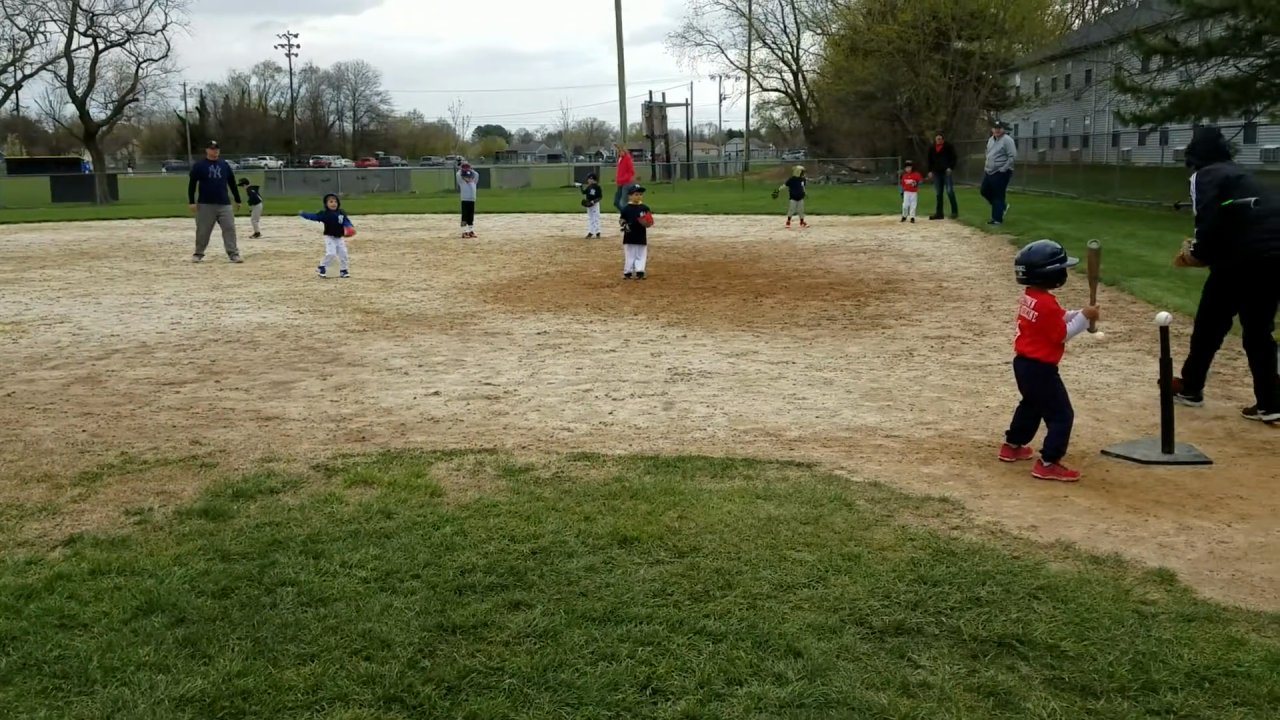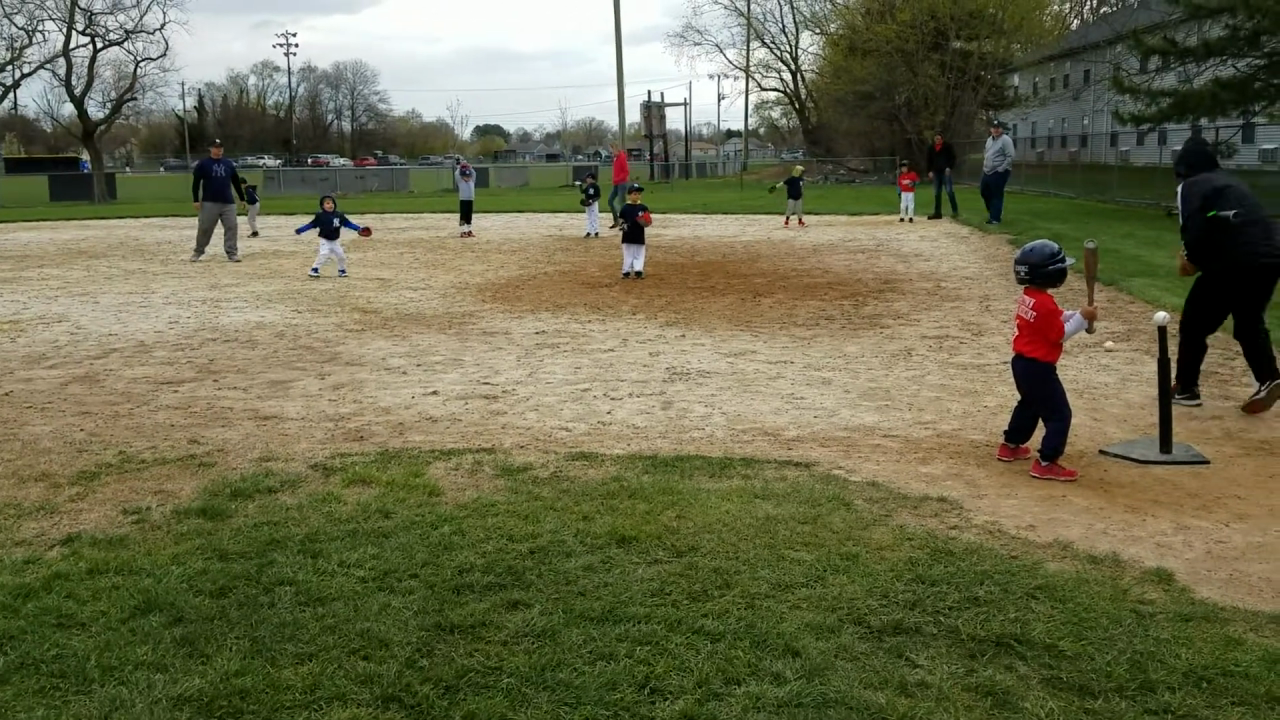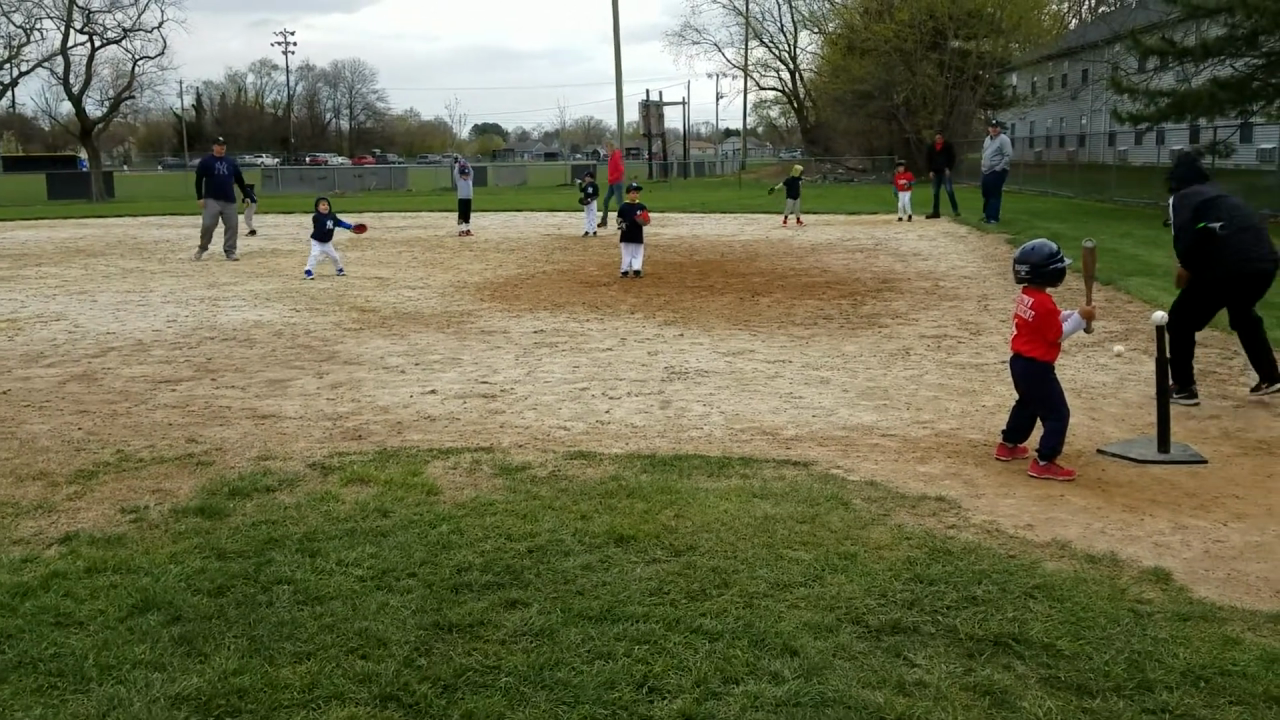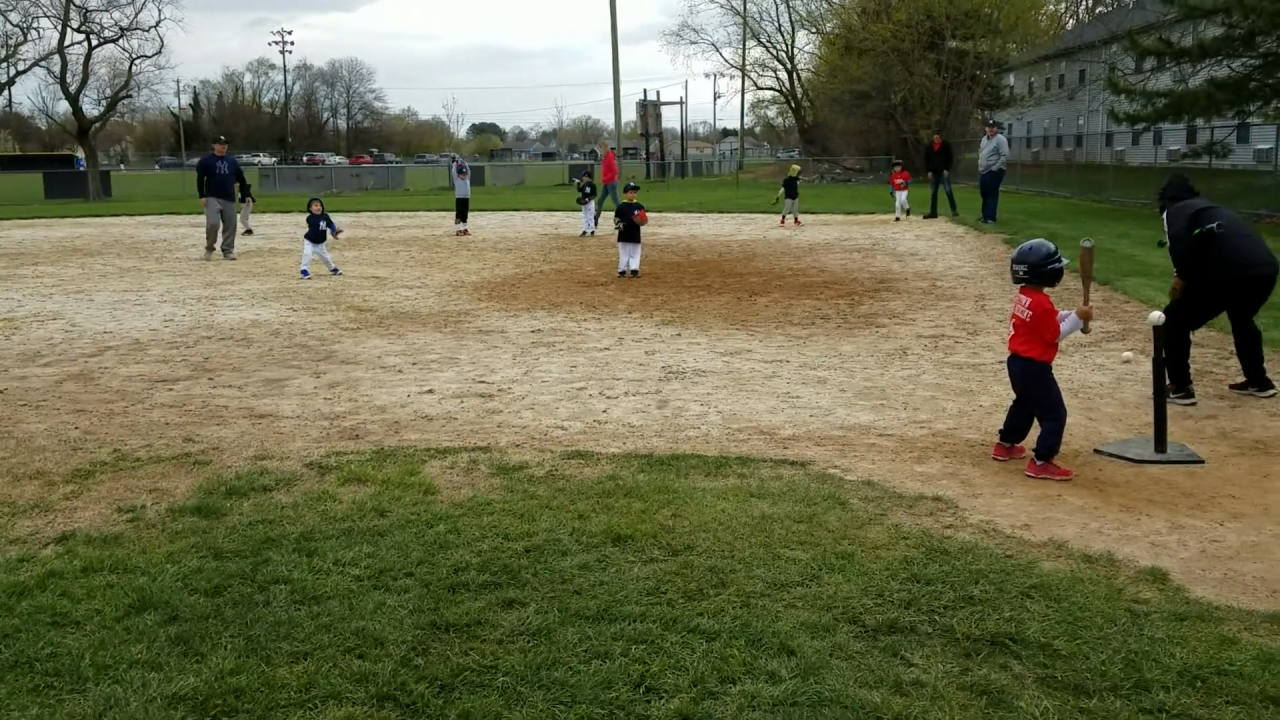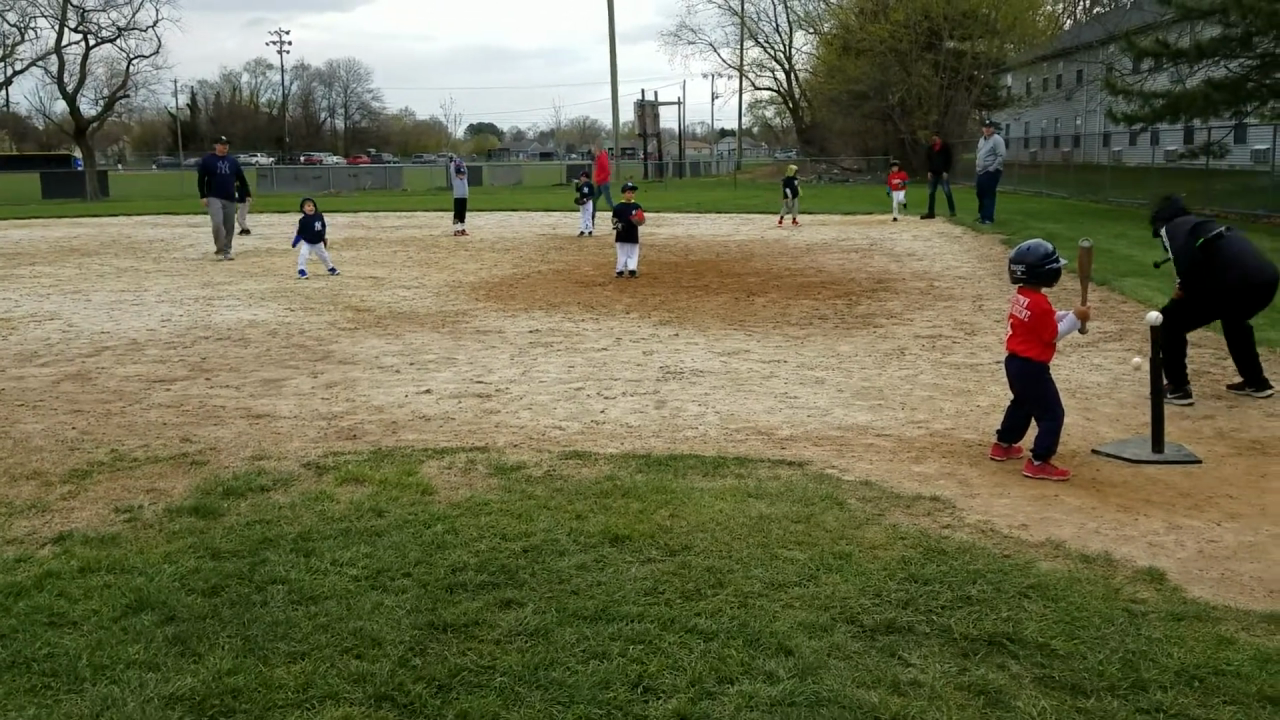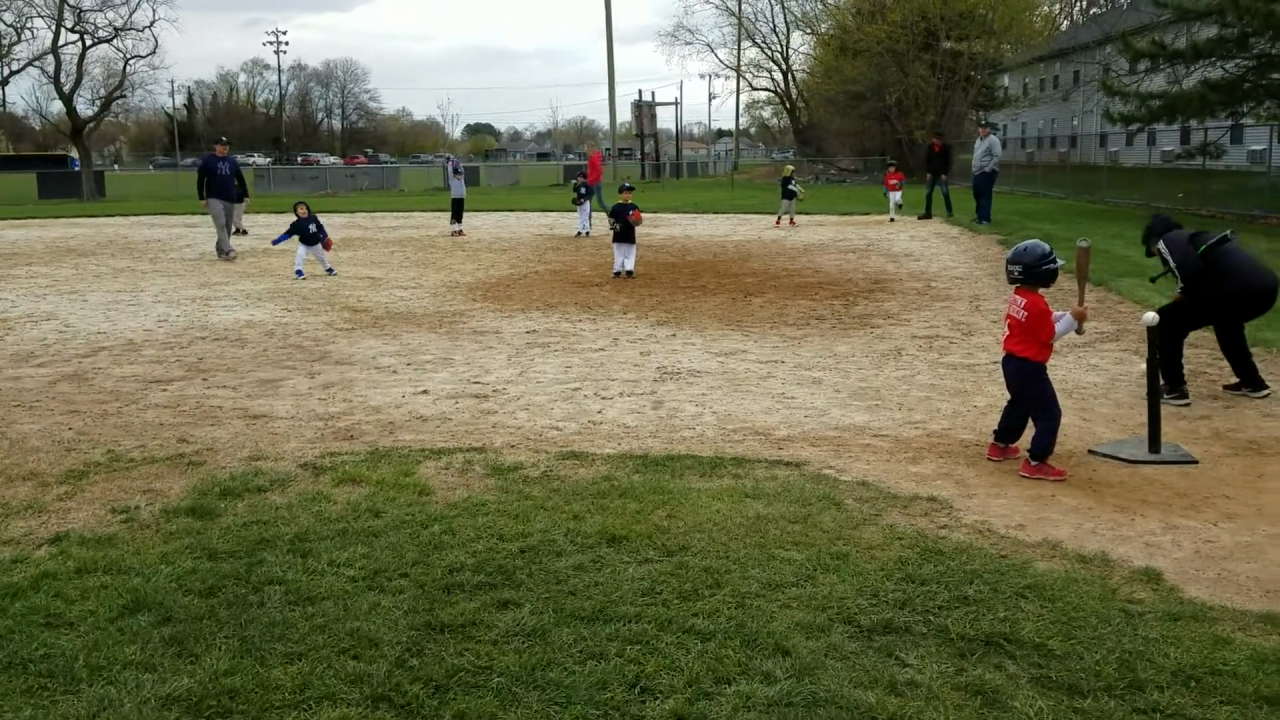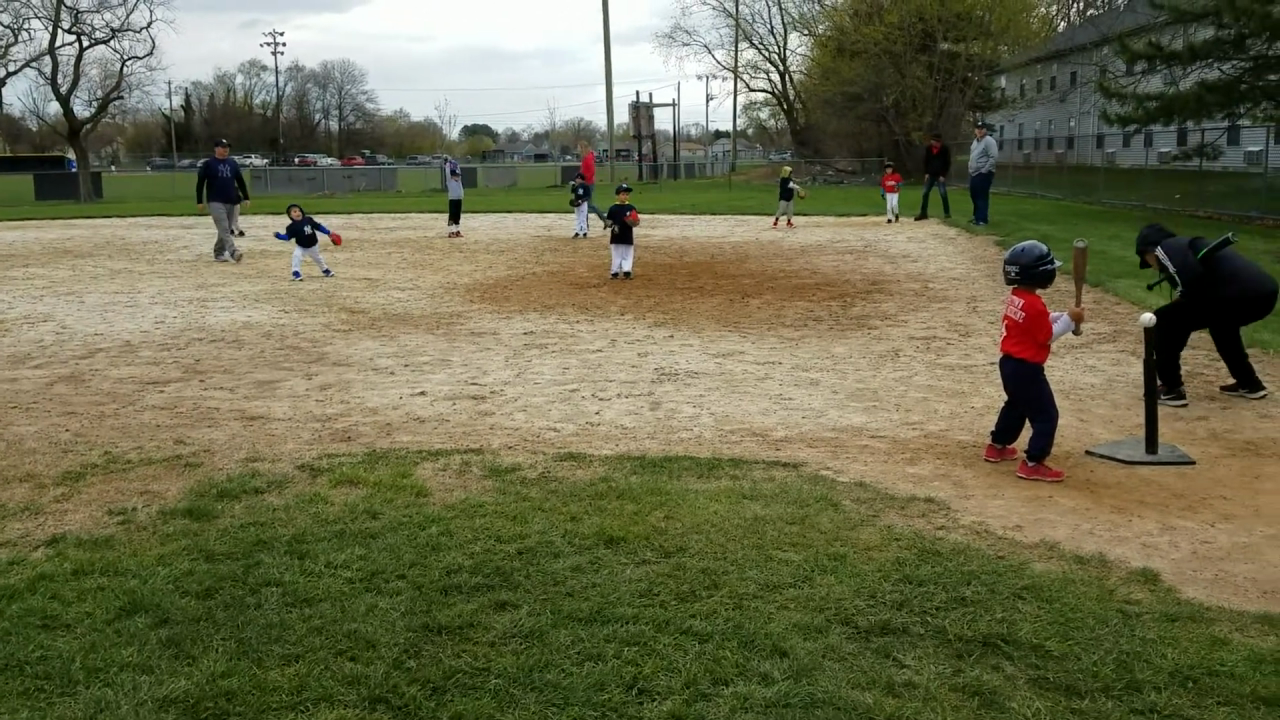
dt=0.1s
person 1, frame 1
left shoulder: (1029, 296)
right shoulder: (1046, 303)
left elbow: (1057, 319)
right elbow: (1062, 334)
left wrist: (1080, 314)
right wrist: (1084, 318)
left hip: (1023, 362)
right hip: (1040, 368)
left knee: (1031, 405)
right knee: (1061, 414)
left ankle: (1012, 445)
right ankle: (1048, 463)
person 1, frame 2
left shoulder: (1027, 296)
right shoulder: (1045, 303)
left elbow: (1055, 319)
right elbow: (1060, 334)
left wrist: (1078, 314)
right wrist: (1082, 318)
left hip: (1021, 362)
right hip: (1038, 367)
left knee: (1029, 404)
right knee: (1059, 414)
left ankle: (1011, 445)
right ankle: (1046, 463)
person 1, frame 3
left shoulder: (1025, 295)
right shoulder: (1043, 302)
left elbow: (1052, 319)
right elbow: (1058, 334)
left wrist: (1076, 314)
right wrist: (1081, 318)
left hip: (1020, 361)
right hip: (1037, 367)
left knee: (1027, 404)
right knee: (1057, 413)
left ankle: (1009, 444)
right ankle: (1044, 462)
person 1, frame 4
left shoulder: (1023, 295)
right shoulder: (1040, 303)
right elbow: (1055, 334)
left wrist: (1072, 314)
right wrist: (1078, 318)
left hip: (1017, 361)
right hip: (1034, 367)
left knee: (1024, 404)
right knee: (1054, 413)
left ankle: (1005, 444)
right ankle: (1041, 462)
person 1, frame 5
left shoulder: (1020, 296)
right shoulder: (1039, 303)
right elbow: (1053, 334)
left wrist: (1070, 314)
right wrist: (1075, 318)
left hip: (1015, 361)
right hip: (1032, 367)
left knee: (1022, 404)
right knee: (1052, 413)
left ankle: (1003, 444)
right ankle: (1038, 462)
person 1, frame 6
left shoulder: (1017, 296)
right shoulder: (1036, 303)
right elbow: (1050, 334)
left wrist: (1066, 315)
right wrist: (1073, 318)
left hip: (1012, 361)
right hip: (1029, 367)
left knee: (1019, 404)
right knee: (1049, 413)
left ankle: (1000, 445)
right ankle: (1035, 462)
person 1, frame 7
left shoulder: (1015, 297)
right shoulder: (1034, 304)
right elbow: (1047, 336)
left wrist: (1063, 316)
right wrist: (1070, 320)
left hip: (1009, 363)
right hip: (1026, 368)
left knee: (1015, 405)
right knee: (1046, 415)
left ankle: (997, 445)
right ankle: (1033, 463)
person 2, frame 1
left shoulder: (1204, 176)
right shoulder: (1244, 176)
left elbow: (1209, 222)
left wrist: (1197, 251)
right wrist: (1204, 249)
left hip: (1242, 260)
left knee: (1208, 327)
left ankle: (1190, 388)
person 2, frame 2
left shoulder: (1190, 186)
right shoulder: (1232, 184)
left elbow: (1193, 231)
left wrist: (1192, 259)
right wrist: (1199, 258)
left hip: (1231, 265)
left knee: (1193, 324)
right knee: (1250, 322)
left ankle: (1186, 388)
person 2, frame 3
left shoulder: (1180, 198)
right shoulder: (1224, 196)
left elbow: (1186, 242)
left wrist: (1186, 267)
right wrist: (1192, 268)
left hip: (1228, 270)
left knee: (1179, 321)
right knee: (1243, 314)
left ankle: (1183, 388)
person 2, frame 4
left shoulder: (1174, 212)
right shoulder: (1215, 210)
left elbow: (1182, 251)
left wrist: (1182, 277)
left hip: (1230, 274)
left knee: (1174, 321)
right knee: (1242, 317)
left ankle: (1180, 388)
right ankle: (1259, 382)
person 2, frame 5
left shoulder: (1170, 228)
right shoulder: (1201, 225)
left elbow: (1188, 265)
left wrist: (1181, 288)
left hip: (1234, 283)
right hip: (1267, 280)
left knee: (1170, 320)
right knee: (1234, 319)
left ankle: (1177, 387)
right ankle: (1256, 381)
person 2, frame 6
left shoulder: (1167, 241)
left elbow: (1190, 271)
left wrist: (1182, 294)
left hip: (1234, 291)
right hip: (1266, 288)
left knee: (1167, 321)
right knee: (1226, 320)
left ankle: (1174, 388)
right ankle: (1252, 382)
person 2, frame 7
left shoulder: (1164, 248)
left elbow: (1191, 279)
left wrist: (1180, 300)
left hip: (1237, 296)
left knee: (1164, 321)
right knee: (1219, 318)
left ankle: (1171, 389)
right ankle: (1249, 383)
